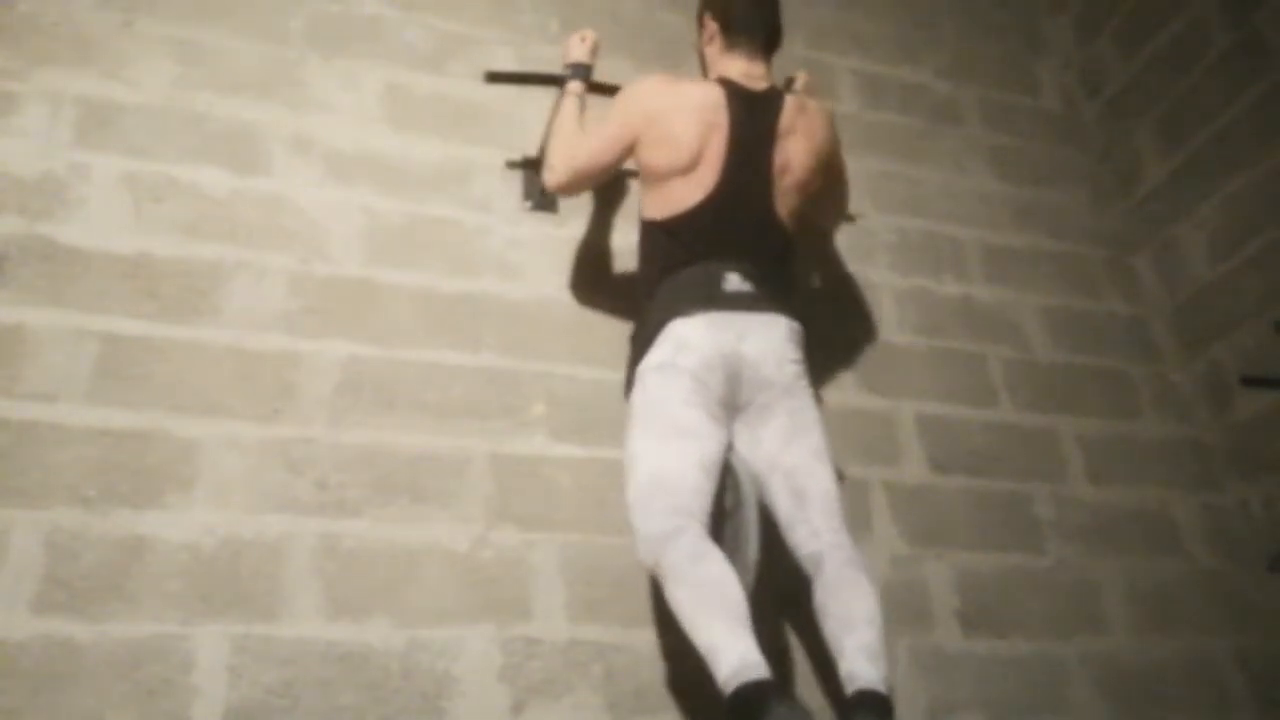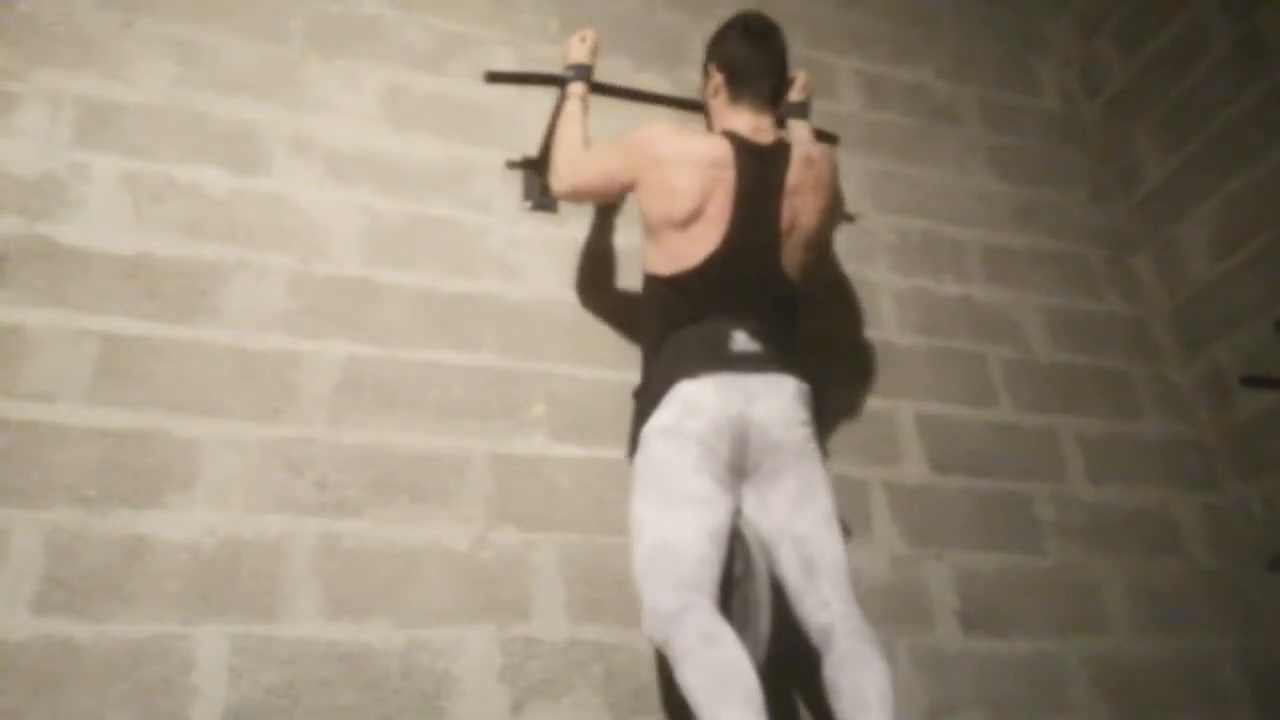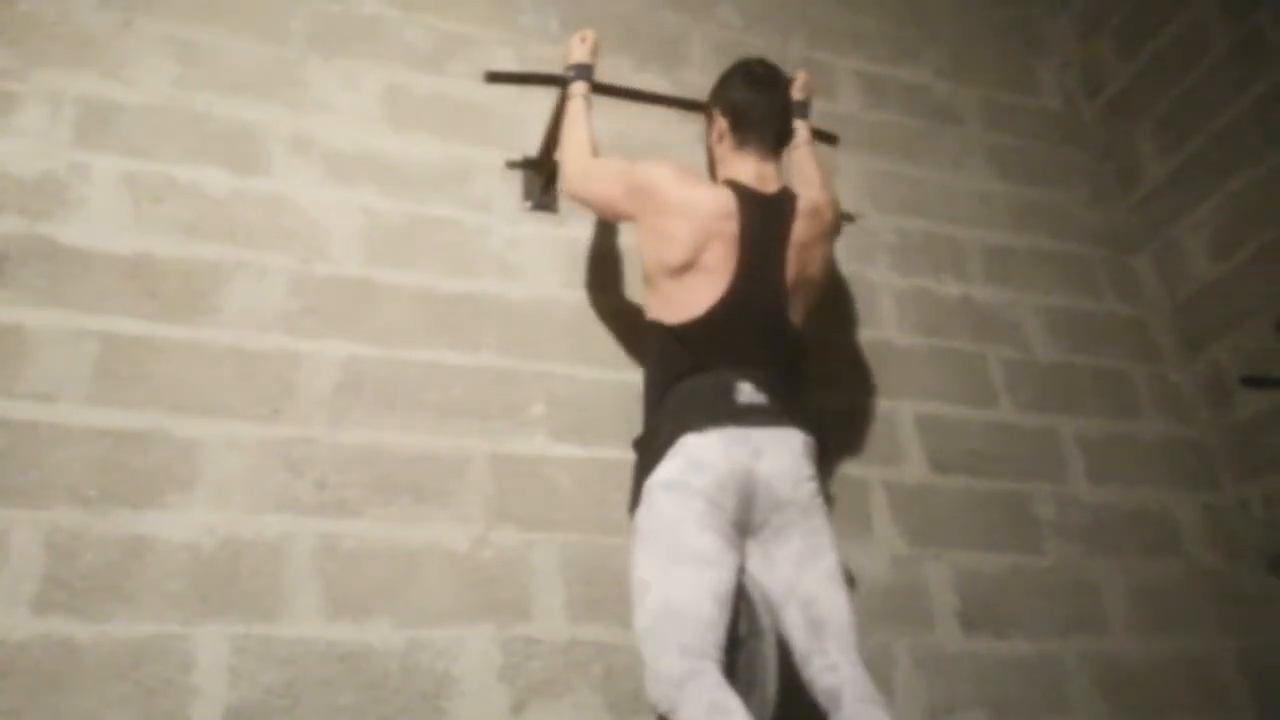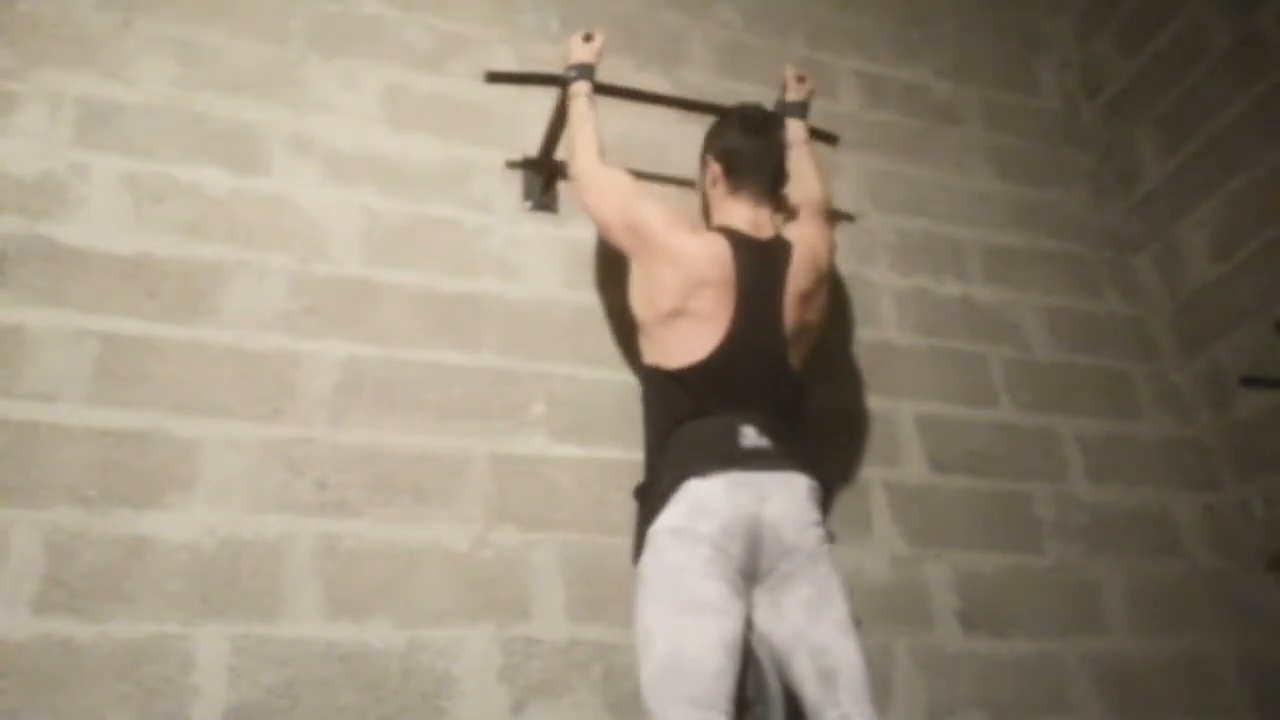
dt=0.3s
person 1, frame 1
left shoulder: (659, 100)
right shoulder: (812, 123)
left elbow: (560, 174)
left wrist: (576, 80)
left hip: (687, 338)
right hip: (773, 339)
left knee: (670, 524)
right knee: (824, 537)
person 1, frame 2
left shoulder: (665, 149)
right shoulder: (816, 171)
left elbow: (566, 178)
left wrist: (577, 80)
right wrist: (799, 117)
left hip: (691, 400)
right hip: (780, 399)
left knee: (679, 601)
right knee: (834, 609)
person 1, frame 3
left shoulder: (671, 197)
right shoulder: (817, 218)
left elbow: (575, 174)
left wrist: (578, 80)
right wrist: (800, 117)
left hip: (694, 453)
right hip: (785, 452)
left knee: (682, 662)
person 1, frame 4
left shoulder: (668, 248)
right shoulder: (811, 256)
left elbow: (588, 172)
right elbow: (812, 200)
left wrist: (580, 78)
right wrist: (795, 119)
left hip: (696, 501)
right hip: (789, 495)
